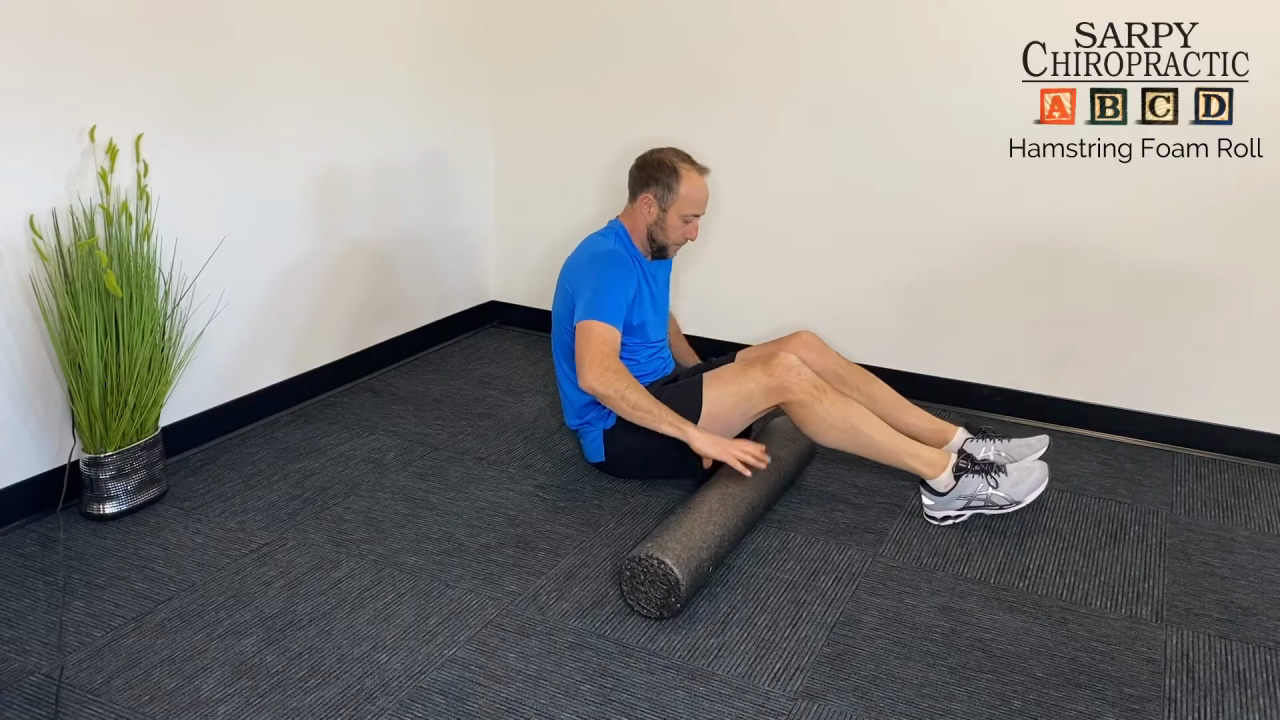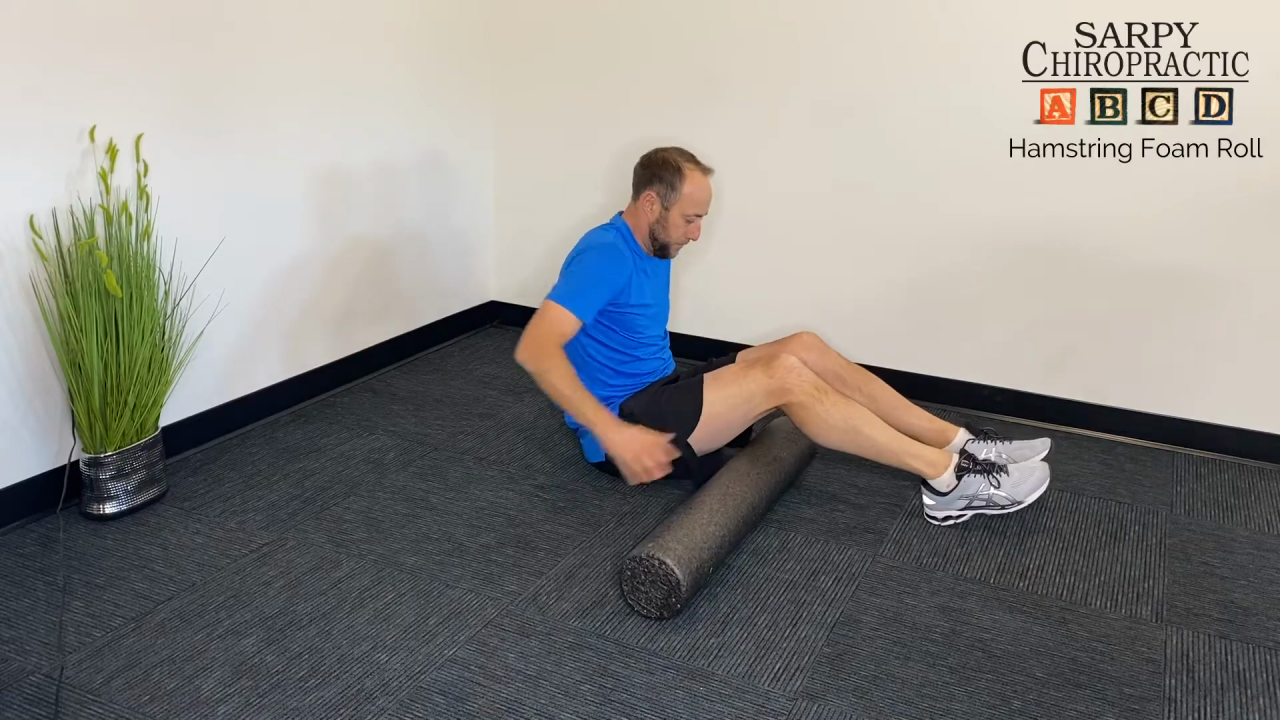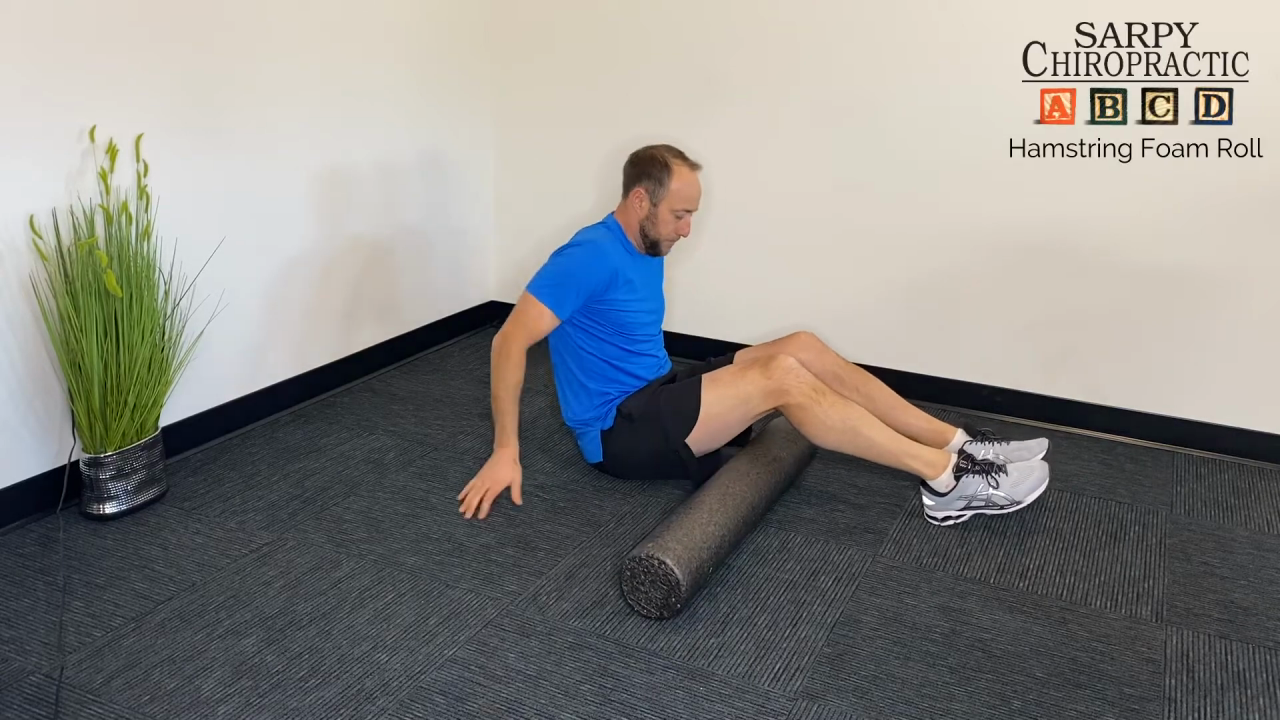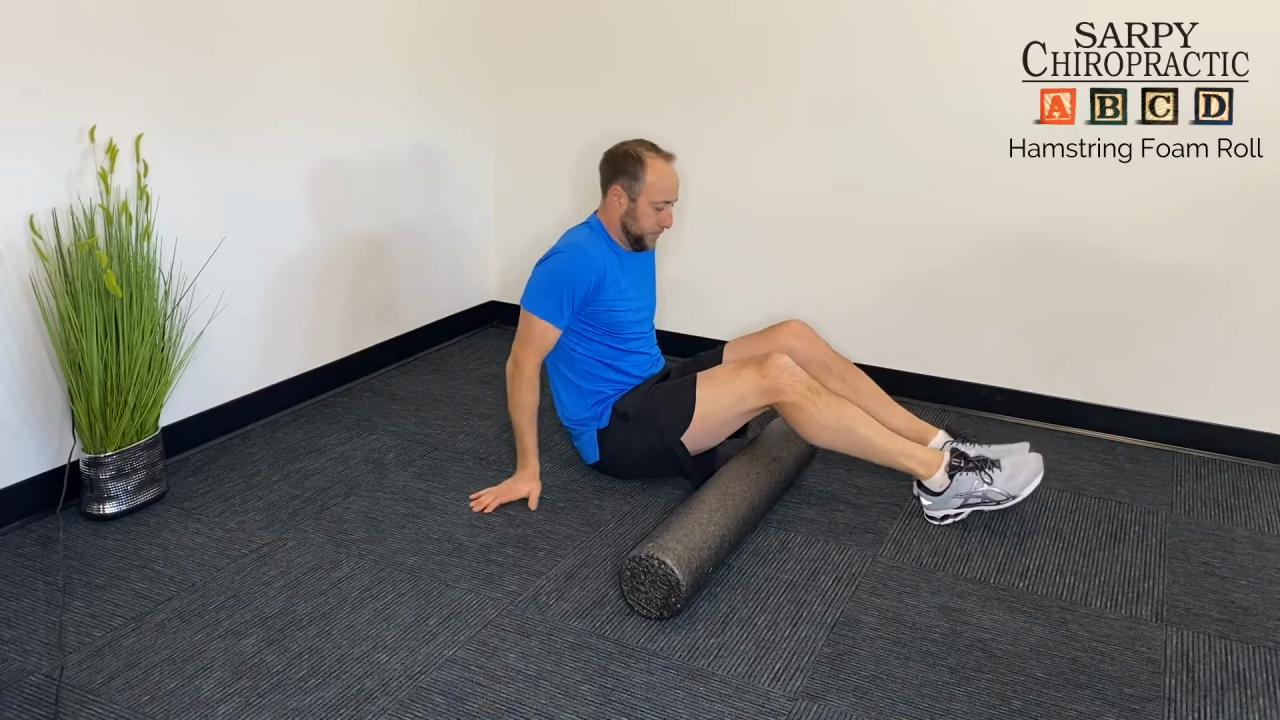
dt=0.2s
person 1, frame 1
left shoulder: (650, 249)
right shoulder: (606, 262)
right elbow: (597, 375)
left wrist: (702, 377)
right wrist: (697, 436)
left hip: (658, 395)
right hip: (622, 433)
left knee: (802, 347)
right knee: (783, 373)
left ankle: (958, 445)
right ankle: (947, 478)
person 1, frame 2
left shoulder: (651, 249)
right shoulder: (604, 257)
right elbow: (534, 348)
right wrist: (612, 432)
left hip: (656, 397)
right hip: (626, 427)
left knee: (804, 348)
right knee: (783, 374)
left ankle: (959, 446)
right ankle: (947, 479)
person 1, frame 3
left shoulder: (644, 248)
right shoulder: (590, 257)
right elbow: (509, 342)
right wrist: (505, 453)
left hip: (654, 396)
right hip: (620, 433)
left knee: (804, 350)
right knee: (781, 377)
left ankle: (957, 445)
right ankle: (947, 480)
person 1, frame 4
left shoulder: (635, 245)
right shoulder: (576, 259)
right elbow: (523, 362)
right wrist: (527, 468)
left hip: (650, 391)
right hip: (615, 431)
left knee: (795, 337)
right knee: (776, 374)
left ankle: (943, 448)
right ankle: (940, 477)
